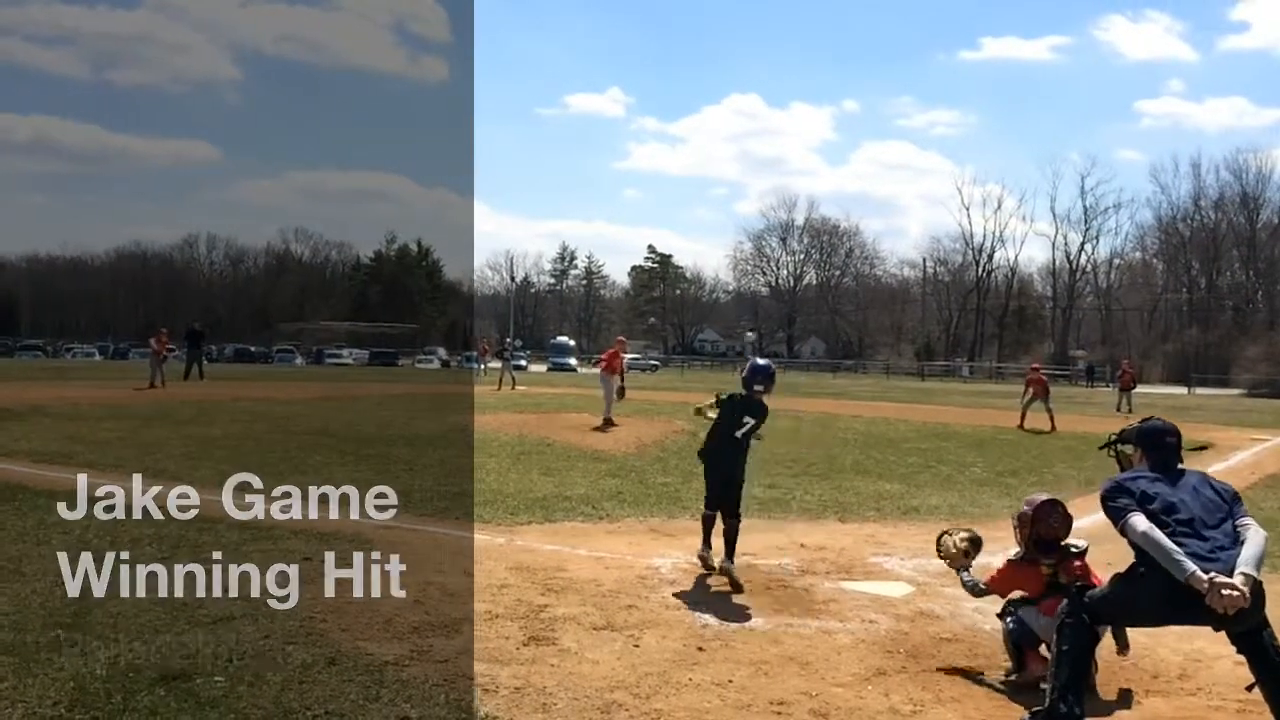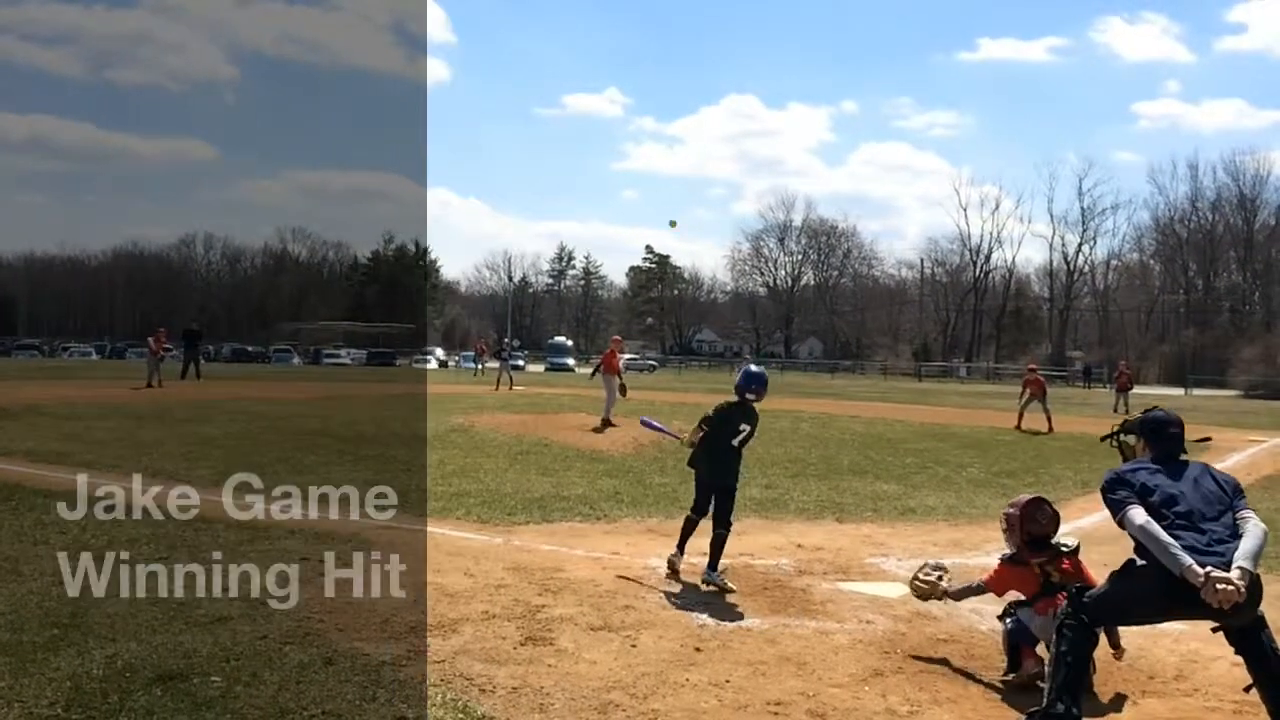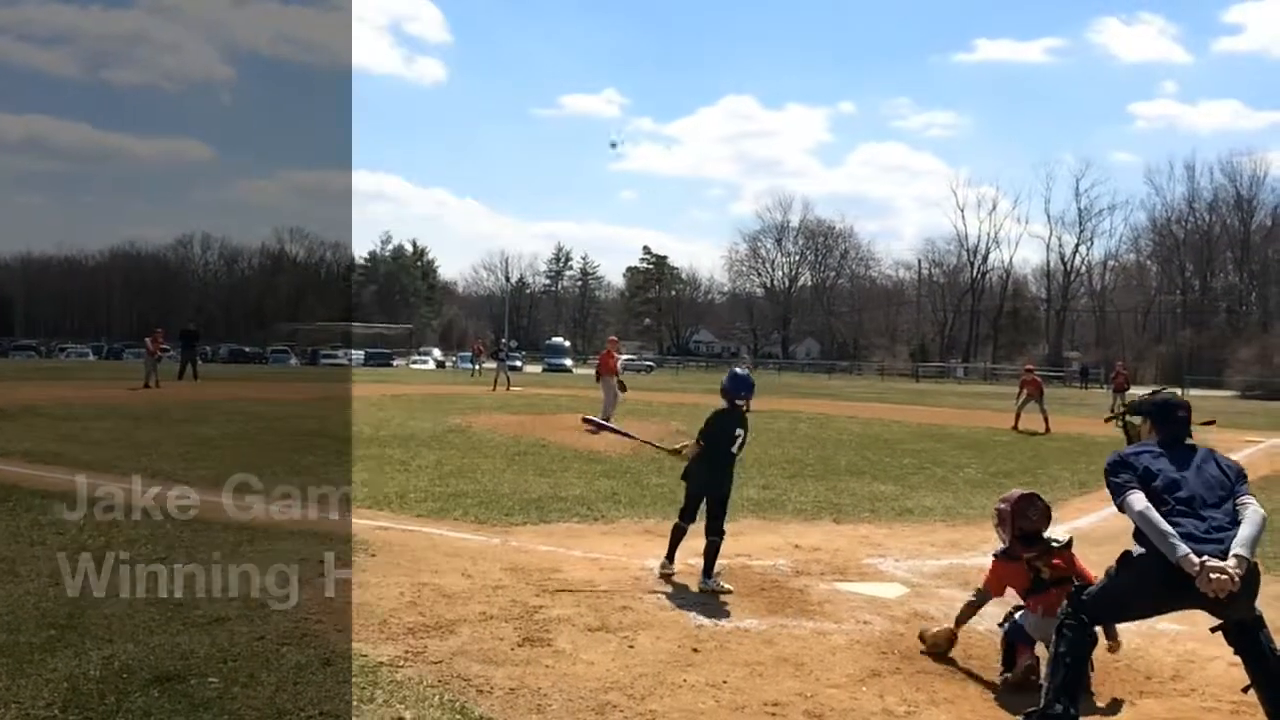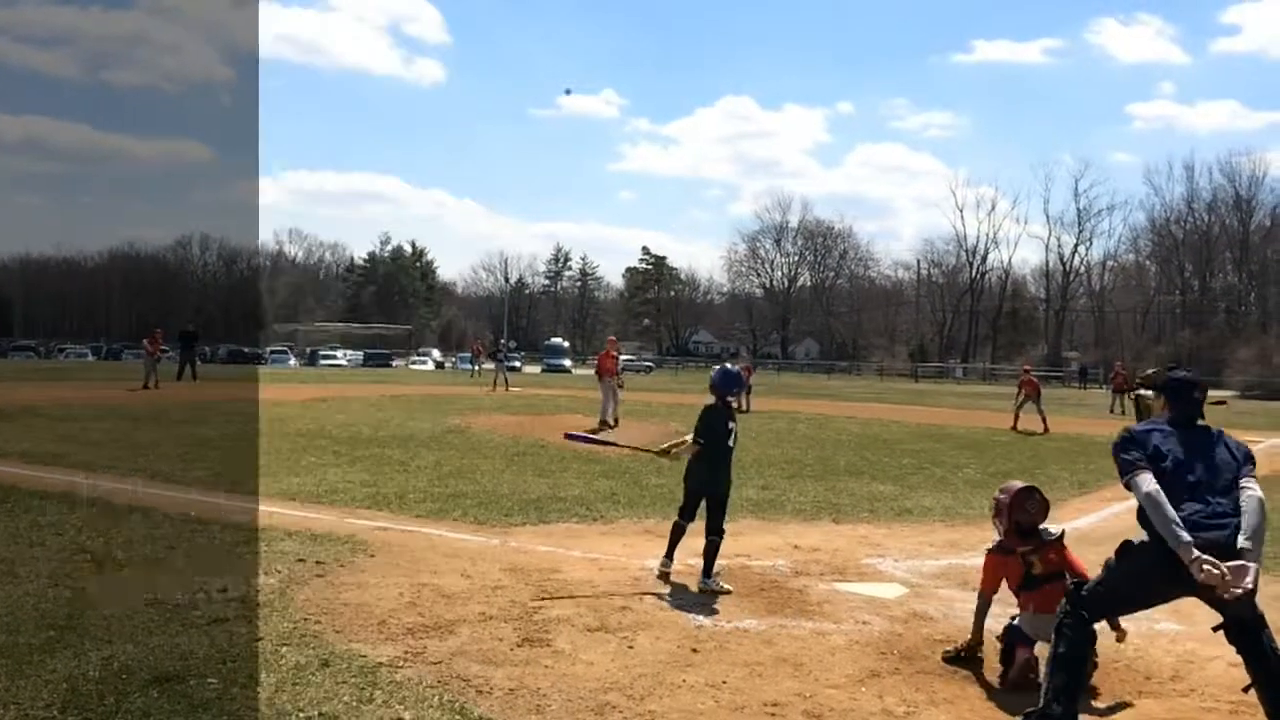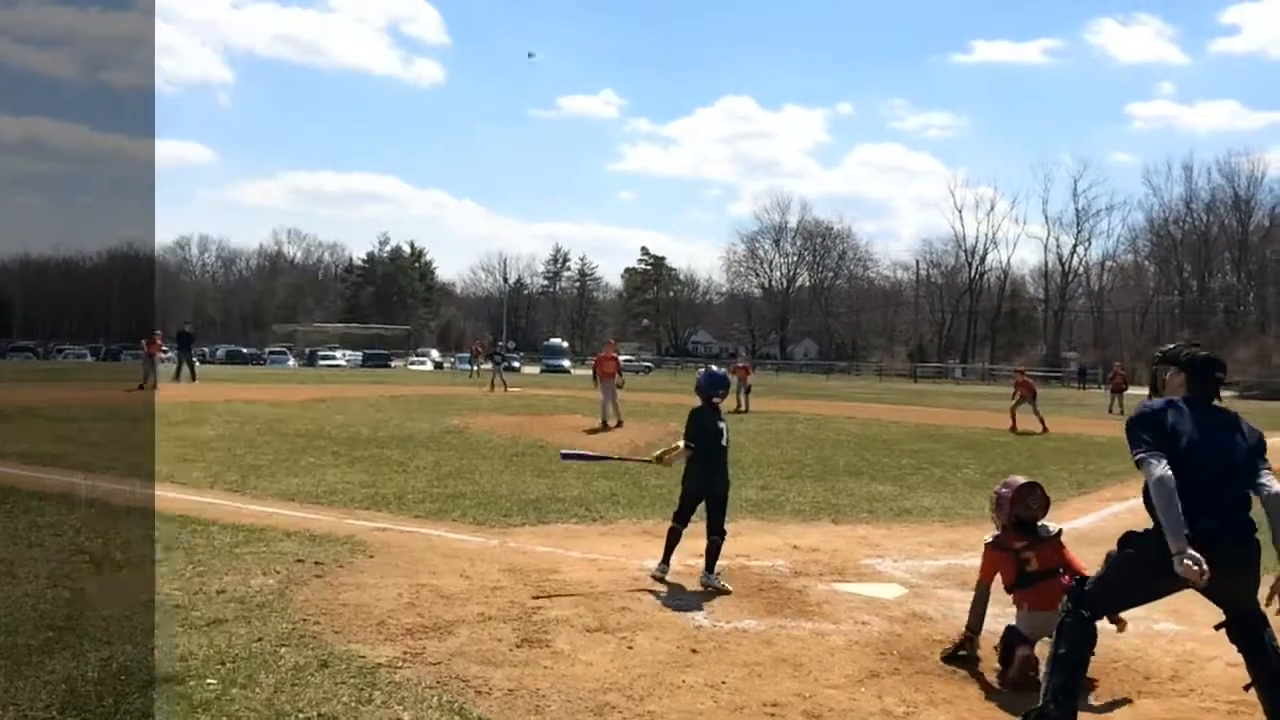
dt=0.1s
person 1, frame 1
left shoulder: (1121, 485)
right shoulder: (1217, 486)
left elbow: (1144, 532)
right elbow: (1255, 534)
left wrist: (1198, 581)
right wrist: (1243, 581)
left hip: (1174, 589)
right hip: (1240, 592)
left knee: (1078, 611)
right knee: (1251, 625)
person 1, frame 2
left shoulder: (1122, 477)
right shoulder: (1219, 478)
left elbow: (1141, 524)
right elbow: (1255, 527)
left wrist: (1194, 574)
right wrist: (1239, 575)
left hip: (1170, 584)
right hip: (1238, 588)
left knee: (1078, 612)
right knee: (1248, 624)
person 1, frame 3
left shoulder: (1127, 459)
right shoulder: (1224, 463)
left elbow: (1141, 511)
right elbow: (1254, 513)
left wrist: (1189, 564)
right wrist: (1235, 566)
left hip: (1170, 569)
right hip: (1234, 572)
left knee: (1079, 612)
right knee: (1247, 626)
person 1, frame 4
left shoulder: (1136, 436)
right shoulder: (1233, 446)
left elbow: (1149, 491)
right elbow: (1253, 498)
left wrist: (1189, 555)
right wrist: (1248, 559)
left hip: (1169, 556)
right hip: (1233, 559)
left knee: (1079, 609)
right knee: (1249, 628)
person 1, frame 5
left shoulder: (1150, 414)
right shoulder: (1245, 429)
left elbow: (1161, 475)
left wrist: (1178, 547)
left hip: (1174, 549)
right hip: (1239, 550)
left knee: (1081, 606)
person 2, frame 1
left shoulder: (733, 400)
right shoulder: (762, 411)
left elbow: (718, 405)
left hip: (713, 458)
right hip: (734, 464)
left knee: (712, 504)
right knee: (731, 513)
left ankle: (706, 549)
right ankle: (727, 561)
person 2, frame 2
left shoulder: (726, 409)
right shoulder: (752, 418)
left elbow: (700, 430)
left wrist: (689, 440)
left hip: (704, 465)
right hip: (726, 473)
left knee: (698, 509)
right knee: (722, 522)
left ankle: (678, 554)
right ankle: (712, 572)
person 2, frame 3
left shoulder: (719, 417)
right shoulder: (742, 420)
left elbow: (699, 446)
left wrist: (683, 451)
right wrist: (688, 447)
left hip: (698, 475)
right hip: (722, 481)
left knee: (686, 517)
right knee: (715, 528)
left ankle: (668, 562)
right ankle: (708, 578)
person 2, frame 4
left shoulder: (710, 412)
right shoulder: (729, 413)
left elbow: (696, 445)
left hip: (698, 475)
right hip: (721, 479)
left knee: (685, 515)
right knee: (715, 528)
left ankle: (667, 561)
right ankle: (707, 578)
person 2, frame 5
left shoulder: (697, 414)
right shoulder: (718, 416)
left elbow: (688, 449)
left wrist: (669, 458)
right wrist: (668, 451)
left hip: (696, 479)
right hip: (719, 480)
left knee: (680, 519)
right knee: (716, 528)
left ankle: (663, 566)
right ankle: (709, 574)
person 3, frame 1
left shoulder: (1019, 565)
right shoulder: (1076, 557)
left elbow: (978, 590)
left wrist: (962, 569)
right wrist: (1122, 641)
left hip: (1054, 628)
left knee: (1013, 609)
left ankle: (1030, 667)
person 3, frame 2
left shoulder: (1011, 565)
right shoulder: (1068, 555)
left elbow: (975, 589)
left wrist: (945, 592)
right wrist: (1115, 642)
left hip: (1051, 629)
left knee: (1015, 612)
left ankle: (1028, 663)
person 3, frame 3
left shoulder: (1005, 560)
right shoulder: (1060, 550)
left elbow: (979, 600)
left wrist: (955, 626)
right wrist: (1111, 632)
left hip: (1041, 625)
left knee: (1014, 624)
left ankle: (1021, 661)
person 3, frame 4
left shoulder: (998, 554)
right shoulder: (1054, 543)
left elbow: (984, 599)
left wrist: (975, 640)
right wrist: (1114, 623)
left hip: (1038, 623)
left knee: (1012, 631)
left ankle: (1019, 657)
person 3, frame 5
left shoulder: (996, 548)
right shoulder: (1051, 540)
left elbow: (982, 592)
left wrist: (970, 634)
right wrist: (1113, 615)
left hip: (1033, 619)
left knee: (1012, 635)
left ankle: (1020, 653)
